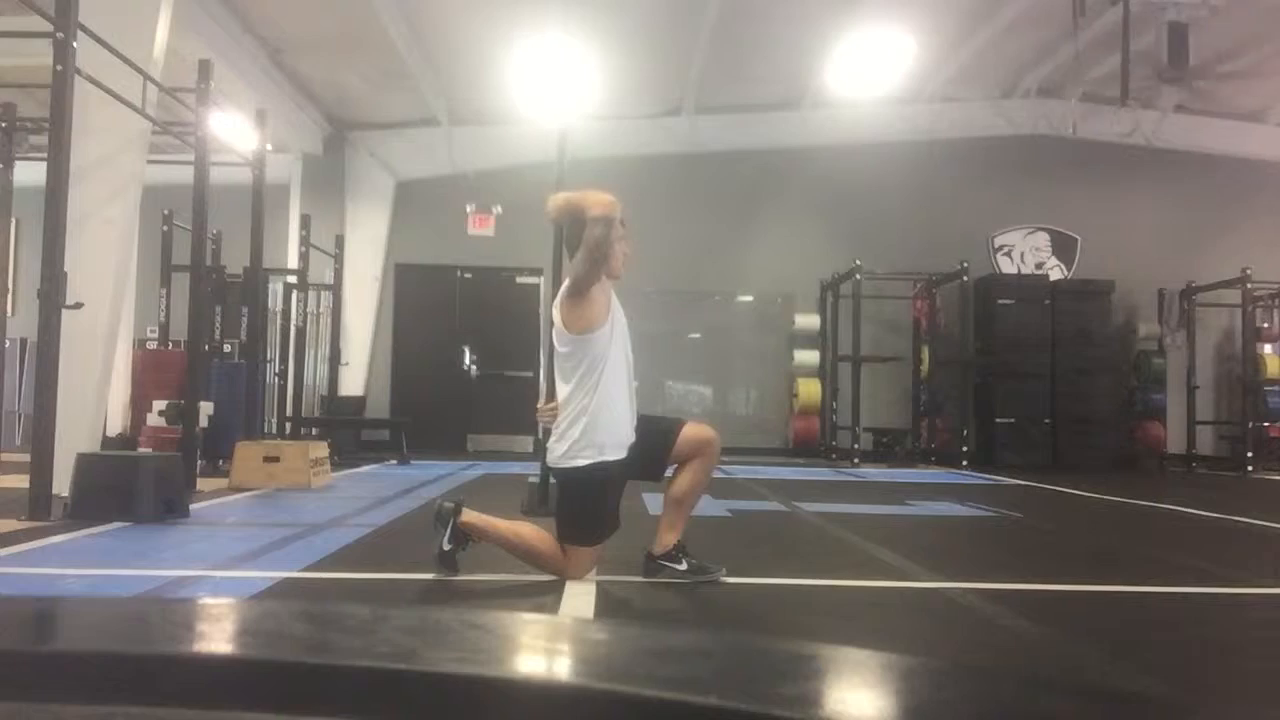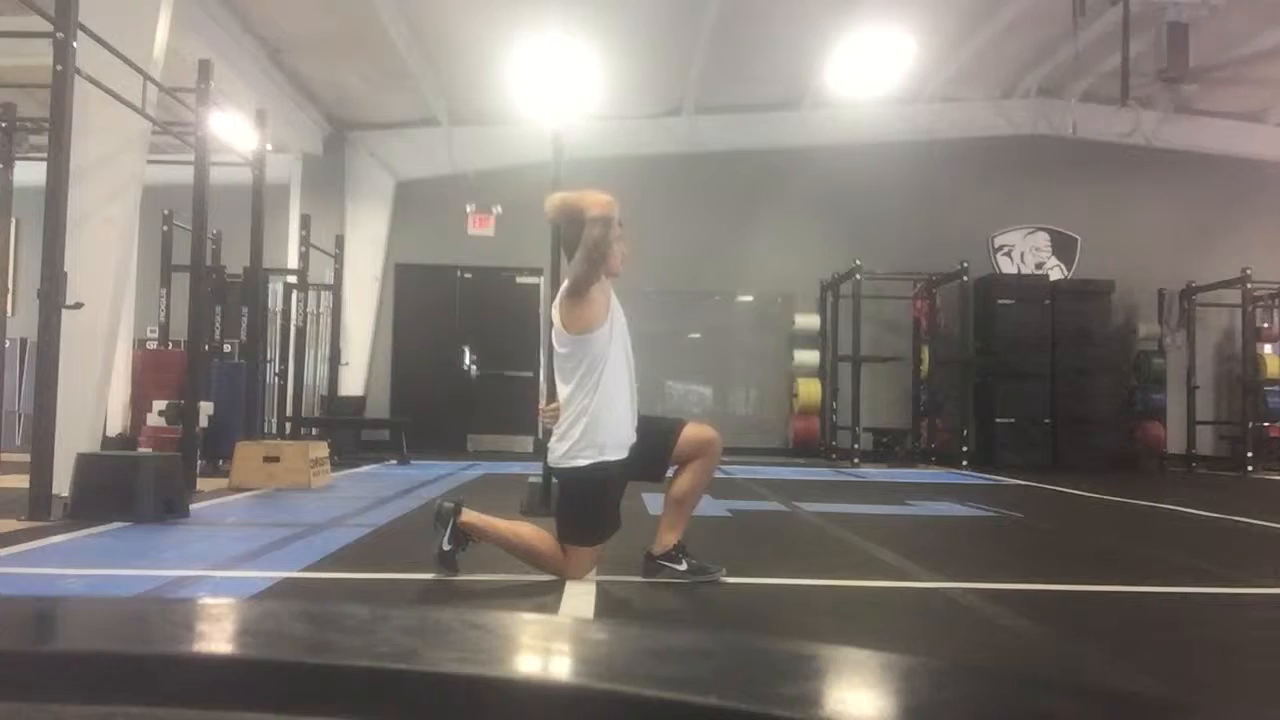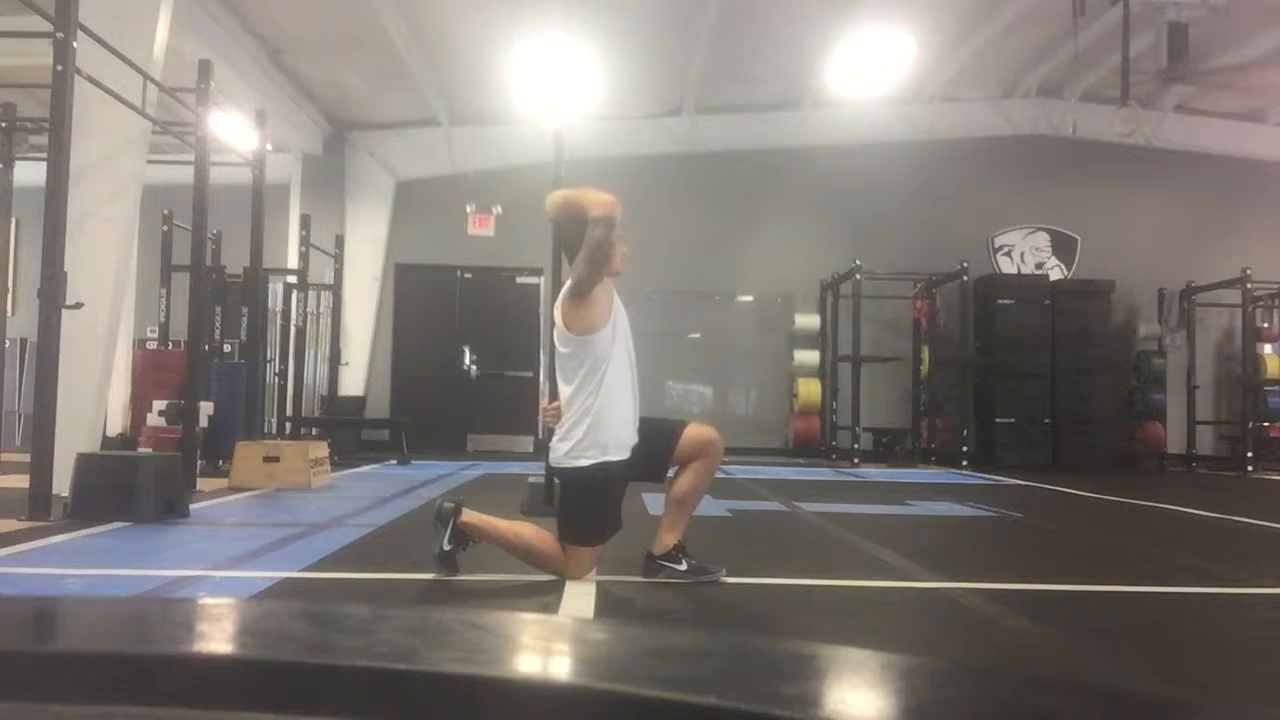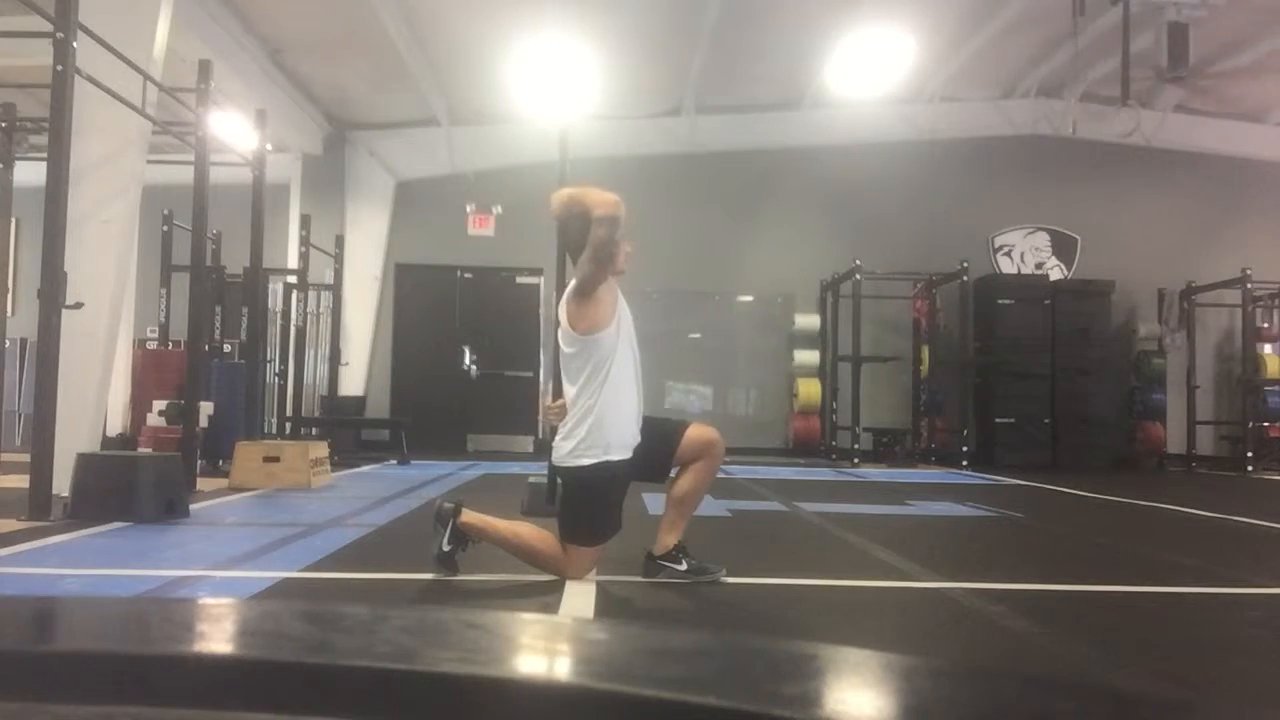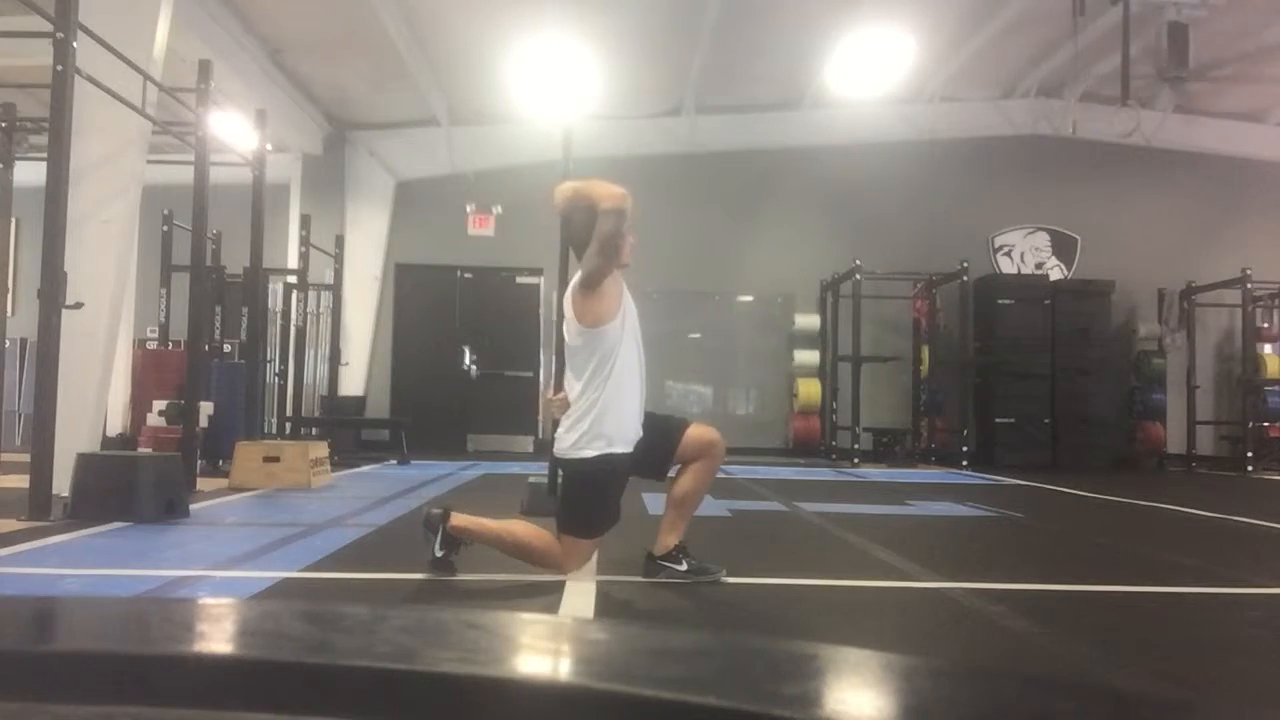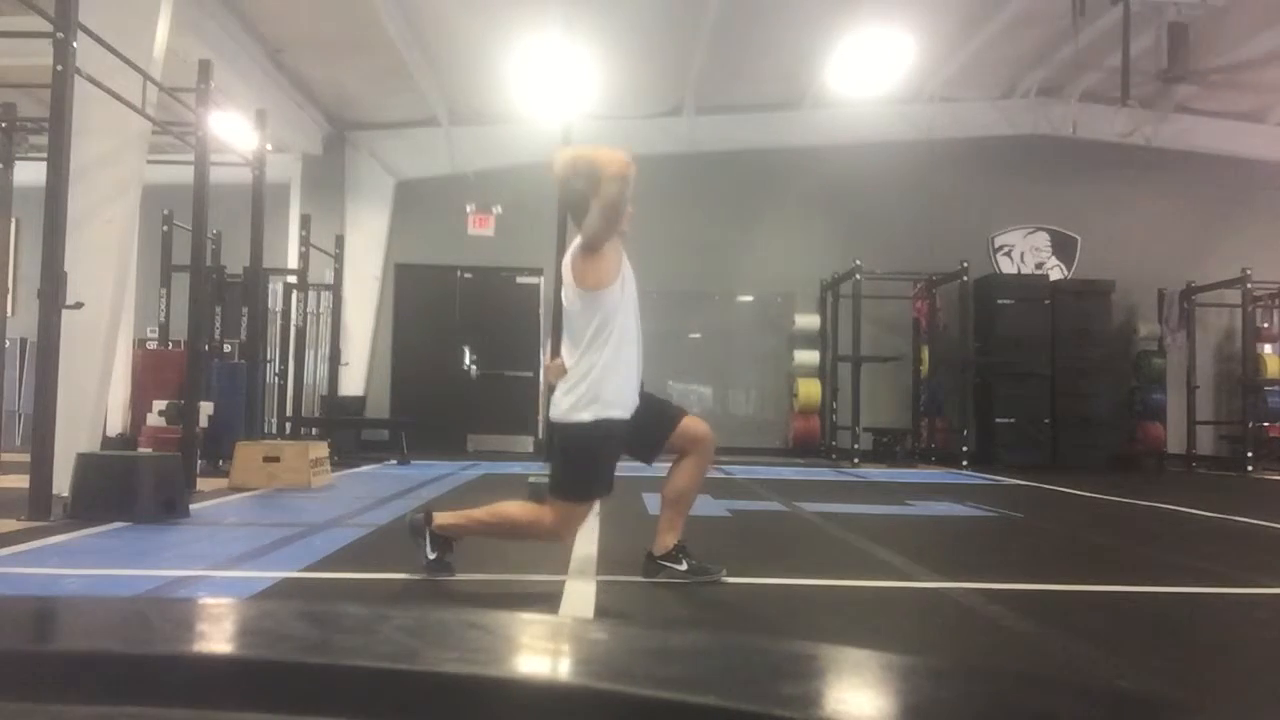
dt=0.2s
person 1, frame 1
left shoulder: (594, 293)
right shoulder: (583, 291)
right elbow: (604, 209)
right wrist: (564, 205)
left hip: (613, 437)
right hip: (590, 452)
left knee: (705, 442)
right knee: (573, 565)
left ankle: (664, 552)
right ankle: (462, 520)
person 1, frame 2
left shoulder: (594, 293)
right shoulder: (582, 292)
right elbow: (602, 210)
right wrist: (563, 205)
left hip: (614, 438)
right hip: (590, 453)
left knee: (707, 442)
right knee: (574, 565)
left ankle: (664, 552)
right ankle: (463, 520)
person 1, frame 3
left shoulder: (594, 295)
right shoulder: (584, 292)
right elbow: (604, 209)
right wrist: (564, 202)
left hip: (615, 439)
right hip: (592, 454)
left knee: (707, 444)
right knee: (574, 565)
left ankle: (665, 552)
right ankle: (463, 520)
person 1, frame 4
left shoulder: (598, 294)
right shoulder: (590, 292)
right elbow: (609, 210)
right wrist: (570, 201)
left hip: (617, 438)
right hip: (595, 452)
left knee: (709, 444)
right knee: (573, 565)
left ankle: (665, 553)
right ankle: (461, 519)
person 1, frame 5
left shoulder: (602, 288)
right shoulder: (595, 284)
right elbow: (615, 202)
right wrist: (574, 194)
left hip: (617, 432)
right hip: (596, 445)
left knee: (709, 445)
right knee: (568, 557)
left ankle: (666, 553)
right ankle: (451, 524)
person 1, frame 6
left shoulder: (600, 254)
right shoulder: (594, 248)
right elbow: (619, 168)
right wrist: (575, 161)
left hip: (615, 402)
right hip: (590, 413)
left knee: (699, 439)
right knee: (557, 523)
left ankle: (665, 553)
right ankle: (438, 524)
